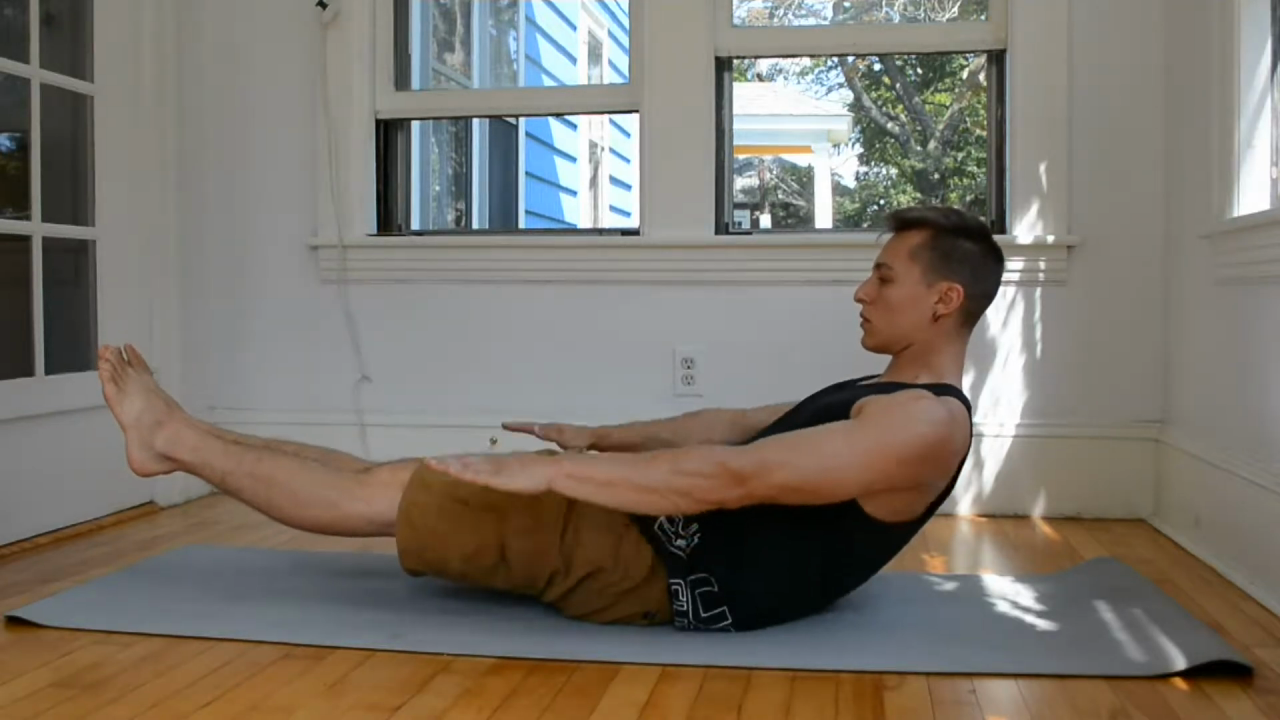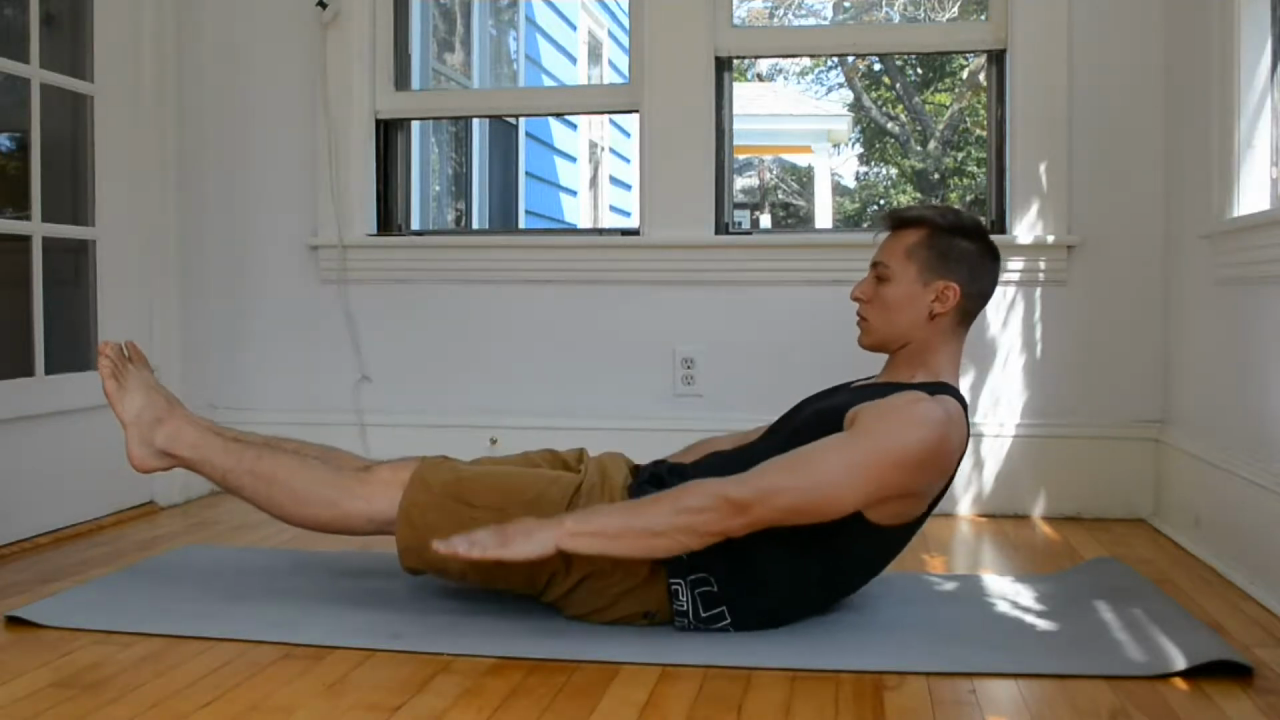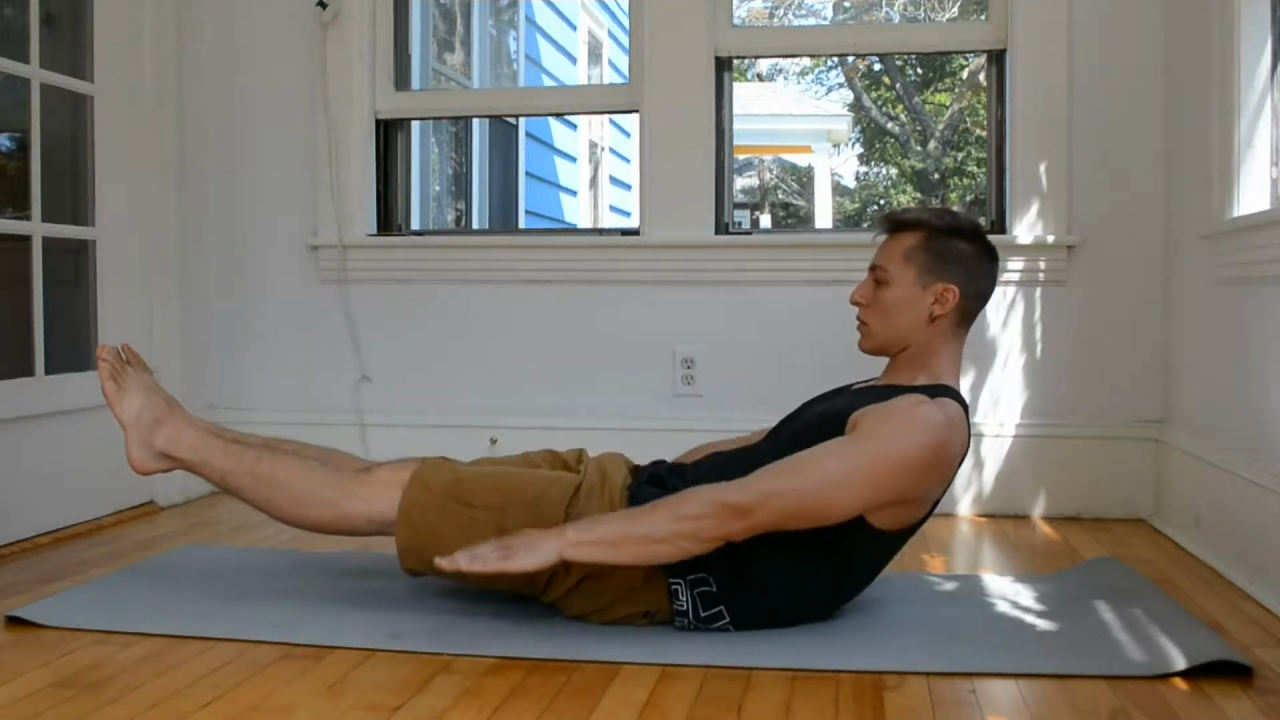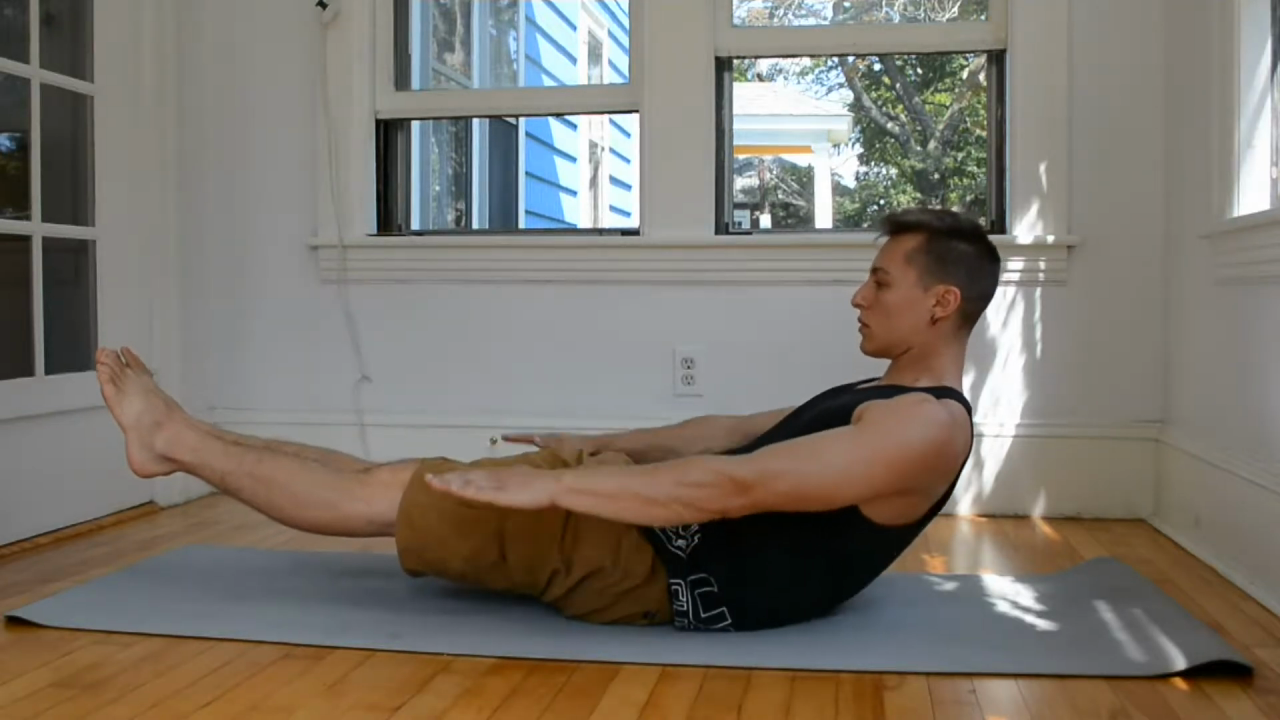
dt=0.1s
person 1, frame 1
left shoulder: (922, 428)
right shoulder: (892, 398)
left elbow: (729, 477)
right elbow: (731, 428)
left wrist: (550, 475)
right wrist: (594, 438)
left hip: (655, 559)
right hip: (651, 515)
left knee: (384, 496)
right knee: (396, 483)
left ankle: (173, 436)
right ankle: (181, 441)
person 1, frame 2
left shoulder: (922, 429)
right shoulder: (890, 397)
left elbow: (735, 507)
left wrist: (550, 532)
right wrist: (561, 512)
left hip: (657, 564)
right hip: (638, 489)
left knee: (383, 493)
right knee: (400, 484)
left ankle: (175, 433)
right ankle: (181, 434)
person 1, frame 3
left shoulder: (921, 433)
right shoulder: (891, 402)
left elbow: (735, 511)
left wrist: (550, 542)
right wrist: (560, 516)
left hip: (657, 567)
right hip: (638, 491)
left knee: (385, 494)
right knee: (401, 486)
left ankle: (175, 435)
right ankle: (181, 438)
person 1, frame 4
left shoulder: (924, 431)
right shoulder: (893, 401)
left elbow: (736, 486)
left wrist: (548, 488)
right wrist: (590, 446)
left hip: (659, 560)
right hip: (643, 501)
left knee: (383, 496)
right knee: (398, 482)
left ankle: (174, 438)
right ankle: (179, 440)
